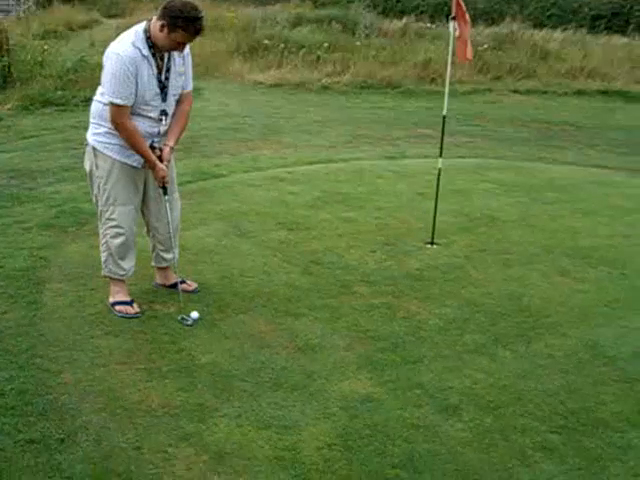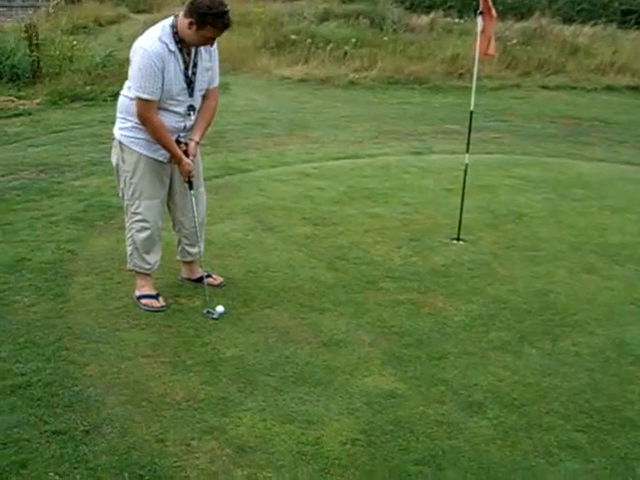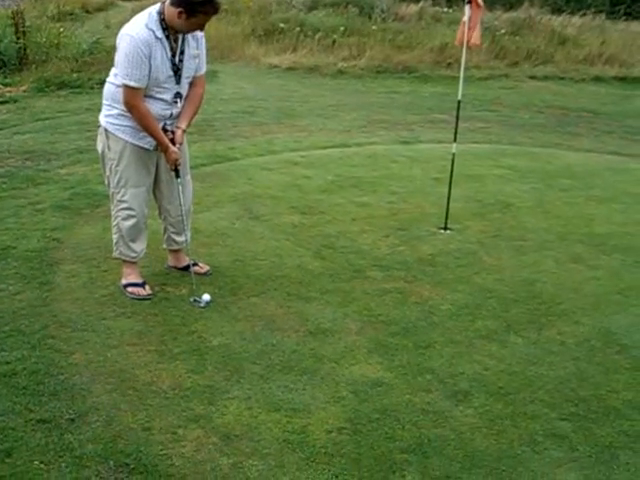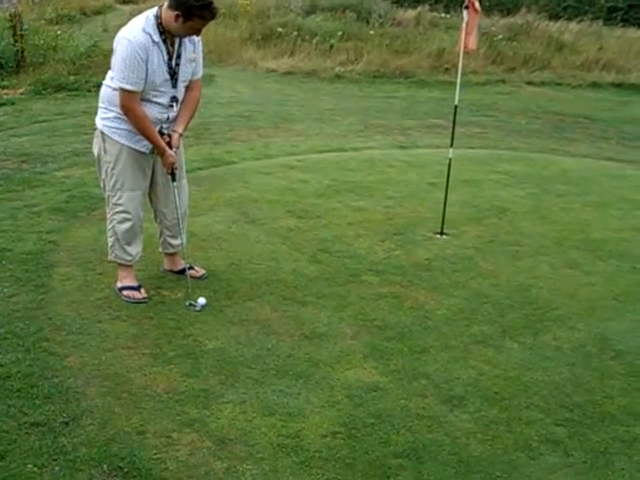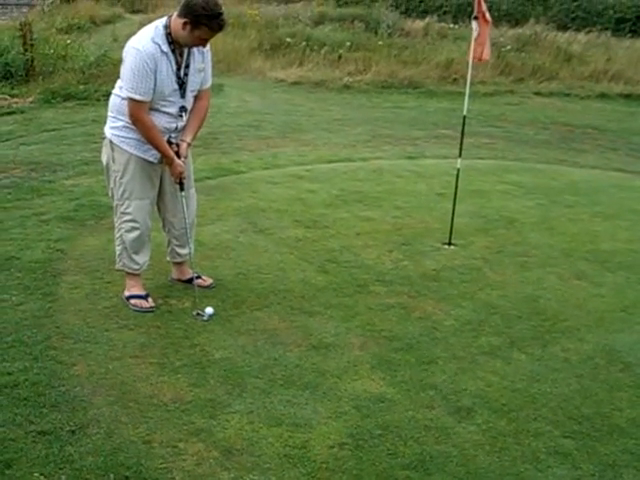
dt=0.3s
person 1, frame 1
left shoulder: (179, 49)
right shoulder: (124, 54)
left elbow: (184, 101)
right elbow: (120, 120)
left wrist: (168, 146)
right wrist: (152, 162)
left hip: (157, 145)
right hip: (116, 147)
left knee: (166, 213)
right knee: (119, 220)
left ankle: (164, 272)
right ankle: (117, 288)
person 1, frame 2
left shoulder: (207, 45)
right shoulder: (151, 49)
left elbow: (210, 96)
right elbow: (146, 114)
left wrist: (194, 140)
right wrist: (178, 157)
left hip: (183, 140)
right hip: (142, 141)
left knee: (192, 207)
right knee: (145, 213)
left ankle: (190, 266)
right ankle: (143, 280)
person 1, frame 3
left shoulder: (194, 32)
right shoulder: (137, 36)
left elbow: (197, 84)
right elbow: (132, 101)
left wrist: (181, 128)
right wrist: (164, 144)
left hip: (170, 128)
right hip: (128, 129)
left knee: (178, 195)
right knee: (131, 201)
left ankle: (176, 255)
right ankle: (130, 269)
person 1, frame 4
left shoulder: (190, 36)
right shoulder: (134, 40)
left elbow: (193, 88)
right elbow: (129, 105)
left wrist: (177, 131)
right wrist: (161, 148)
left hip: (166, 131)
right hip: (125, 132)
left knee: (174, 198)
right knee: (127, 205)
left ankle: (172, 258)
right ankle: (125, 272)
person 1, frame 5
left shoulder: (200, 47)
right shoulder: (143, 50)
left elbow: (202, 98)
right elbow: (137, 115)
left wrist: (185, 141)
right wrist: (169, 158)
left hip: (174, 140)
right hip: (133, 141)
left knee: (182, 208)
right knee: (135, 214)
left ankle: (180, 267)
right ankle: (133, 282)
